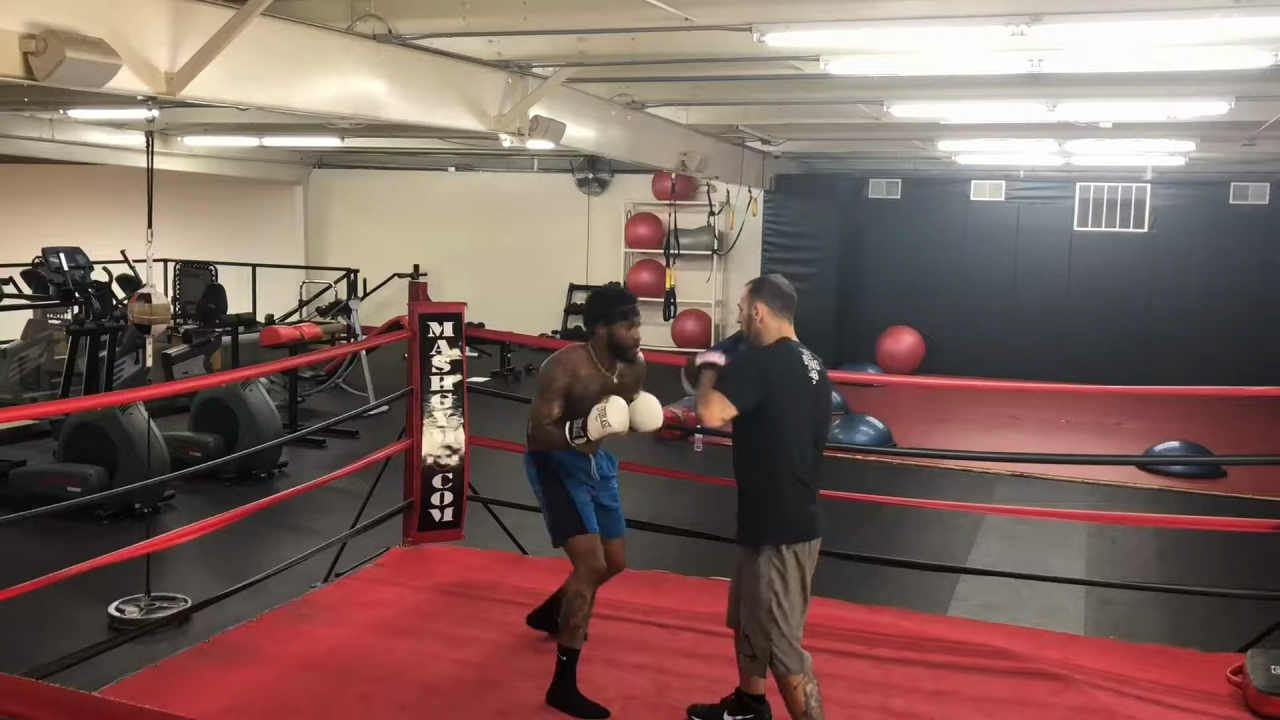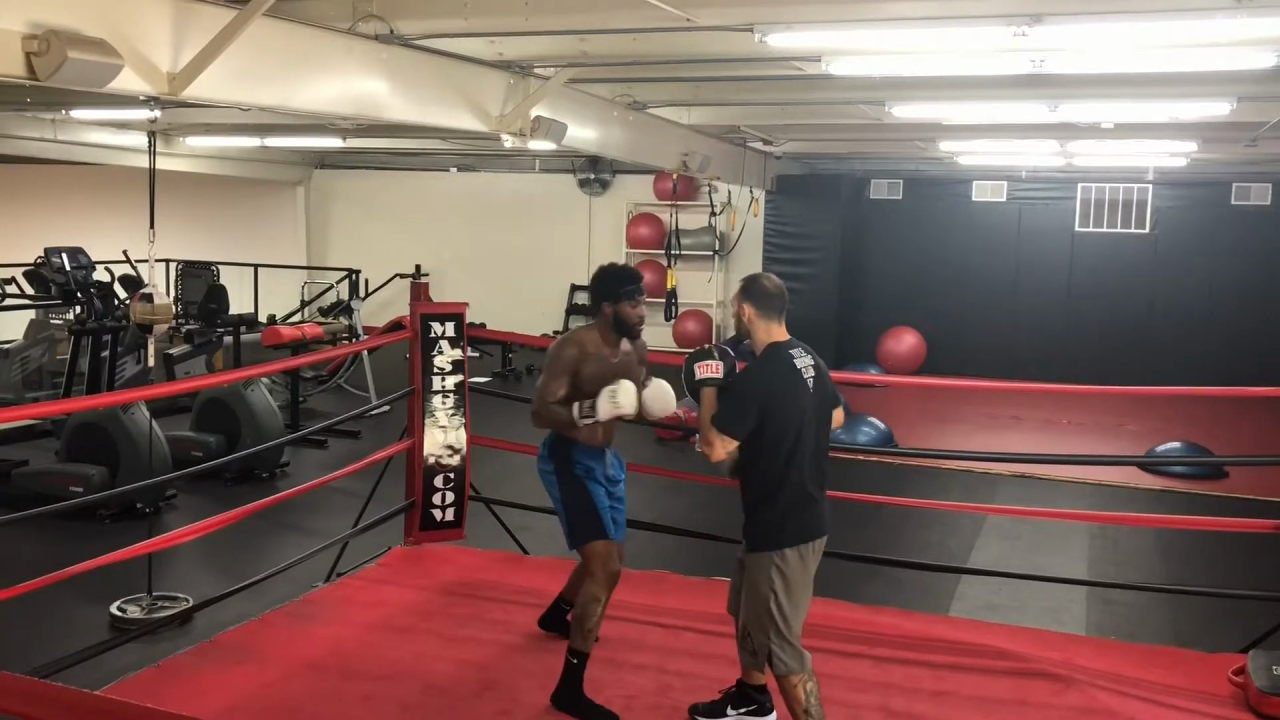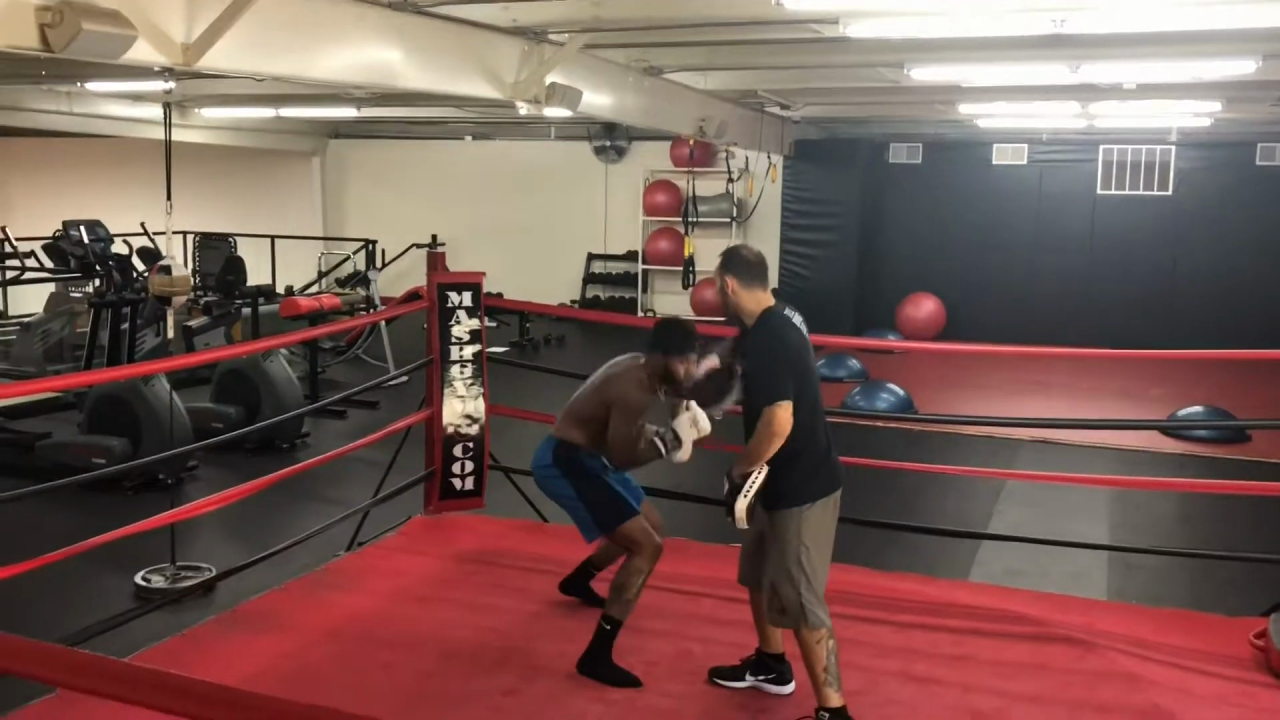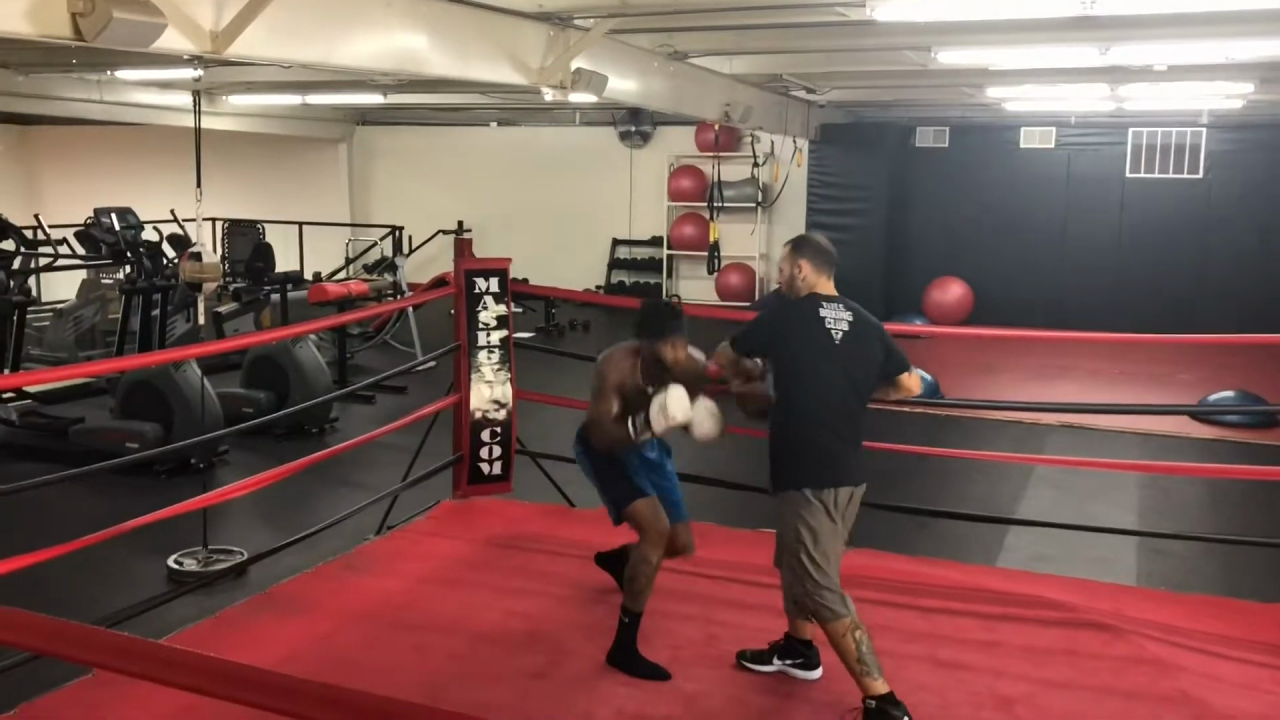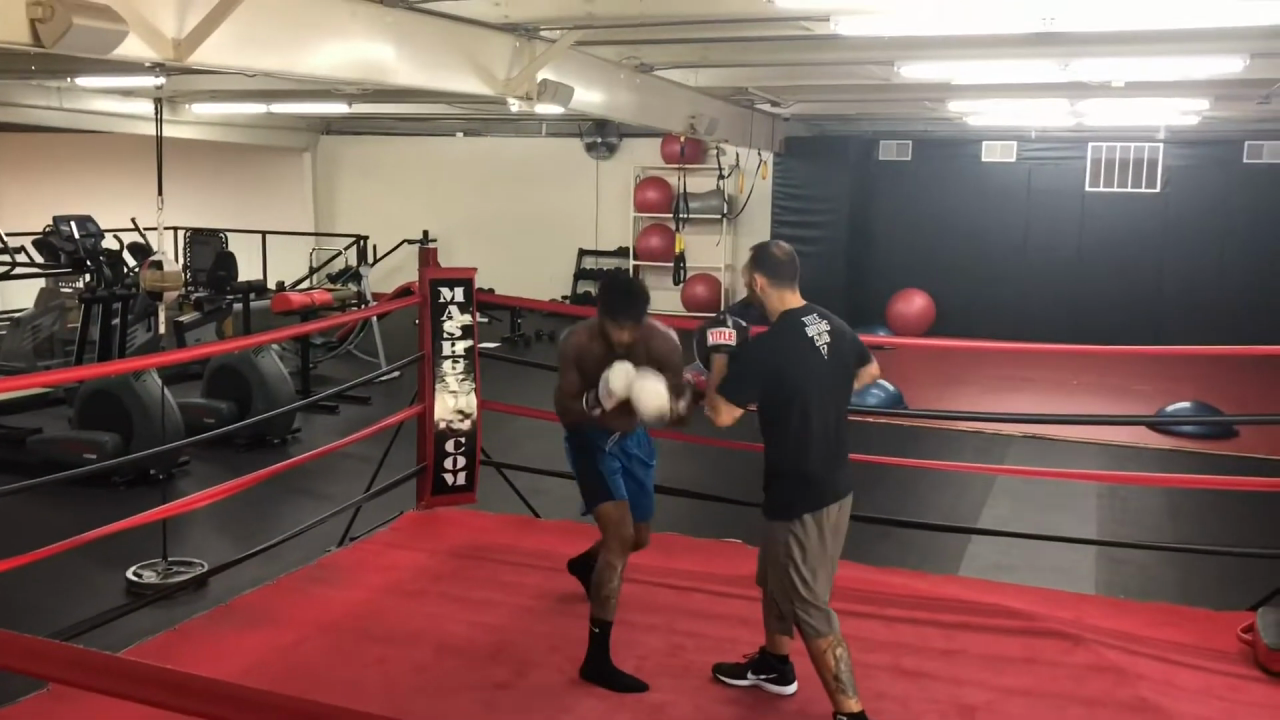
dt=1s
person 1, frame 1
left shoulder: (761, 360)
right shoulder: (813, 367)
left elbow: (710, 414)
left wrist: (709, 371)
left hip: (779, 527)
right hip: (798, 519)
left knee: (780, 641)
right knee: (747, 616)
person 1, frame 2
left shoulder: (757, 377)
right shoulder: (810, 362)
left elbow: (715, 448)
right elbow: (835, 418)
left wrist: (707, 386)
left hip: (782, 528)
right hip: (804, 516)
left knee: (779, 641)
right knee: (749, 613)
person 1, frame 3
left shoulder: (769, 341)
right shoulder: (775, 317)
left elbow: (778, 422)
left wrist: (739, 470)
left hip: (802, 487)
right hip: (789, 481)
left knee: (800, 600)
right knee: (758, 573)
right ankle: (769, 664)
person 1, frame 4
left shoulder: (784, 318)
right shoulder: (867, 325)
left elbow: (725, 357)
right elbow: (910, 385)
left wrist: (743, 378)
left hip: (808, 476)
right hip: (847, 472)
left knee: (824, 590)
right knee: (797, 563)
right ankle: (797, 648)
person 1, frame 5
left shoulder: (765, 348)
right shoulder: (833, 327)
left elbow: (720, 413)
right elbow: (869, 370)
left wrist: (721, 352)
left hip: (799, 494)
right hip: (832, 483)
left knee: (808, 604)
right knee: (777, 579)
right ankle: (773, 664)
person 2, frame 1
left shoulder: (635, 363)
right shoulder: (563, 367)
right elbow: (535, 437)
left wrist: (642, 414)
right wrist: (583, 429)
left hip: (596, 463)
right hip: (556, 465)
left knee: (613, 562)
right knee: (591, 566)
left ankle: (549, 613)
person 2, frame 2
left shoulder: (635, 347)
right shoulder: (572, 348)
left elbow: (644, 403)
right elbow: (541, 414)
left wrist: (655, 399)
right wrist: (591, 409)
left hip: (604, 459)
right hip: (570, 462)
left knee: (606, 559)
right knee: (605, 569)
left ankle: (556, 615)
person 2, frame 3
left shoulder: (643, 369)
right shoulder: (633, 387)
right elbow: (621, 458)
left wrist: (663, 433)
right wrist: (674, 436)
left hip: (586, 455)
right hip: (565, 463)
left knee: (648, 524)
right knee: (647, 546)
left ankle: (578, 579)
right ankle: (597, 656)
person 2, frame 4
left shoulder: (694, 365)
right shoulder: (615, 365)
left elbow: (692, 408)
right elbow: (601, 436)
left wrist: (701, 417)
right wrist: (649, 423)
left hip: (650, 448)
right hip: (605, 447)
left knee: (682, 544)
right knee: (656, 530)
left ankle: (618, 558)
right ankle: (624, 647)
person 2, frame 5
left shoulder: (663, 341)
right shoulder: (577, 341)
left elbow: (679, 398)
right elbow: (565, 412)
left wrist: (670, 403)
right wrist: (602, 398)
left hip: (633, 438)
right hip: (590, 439)
left knee: (639, 536)
right knee: (620, 536)
left ankle: (584, 565)
right ankle: (597, 661)
